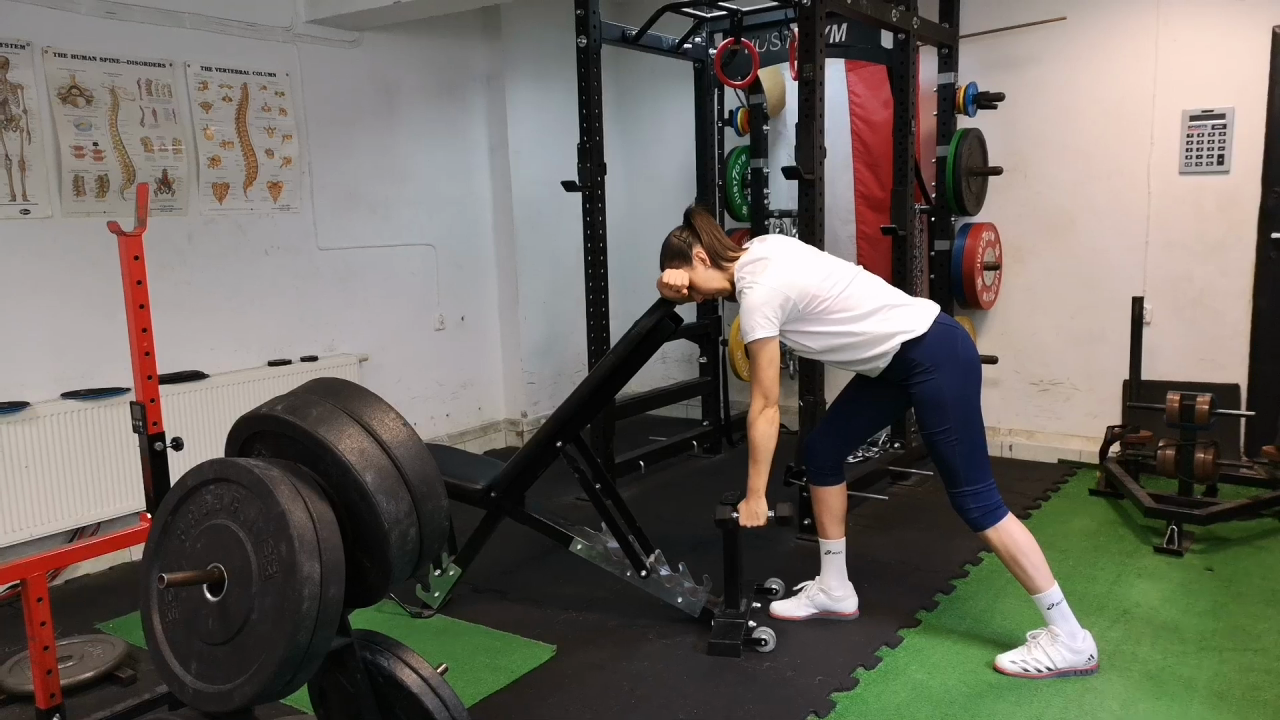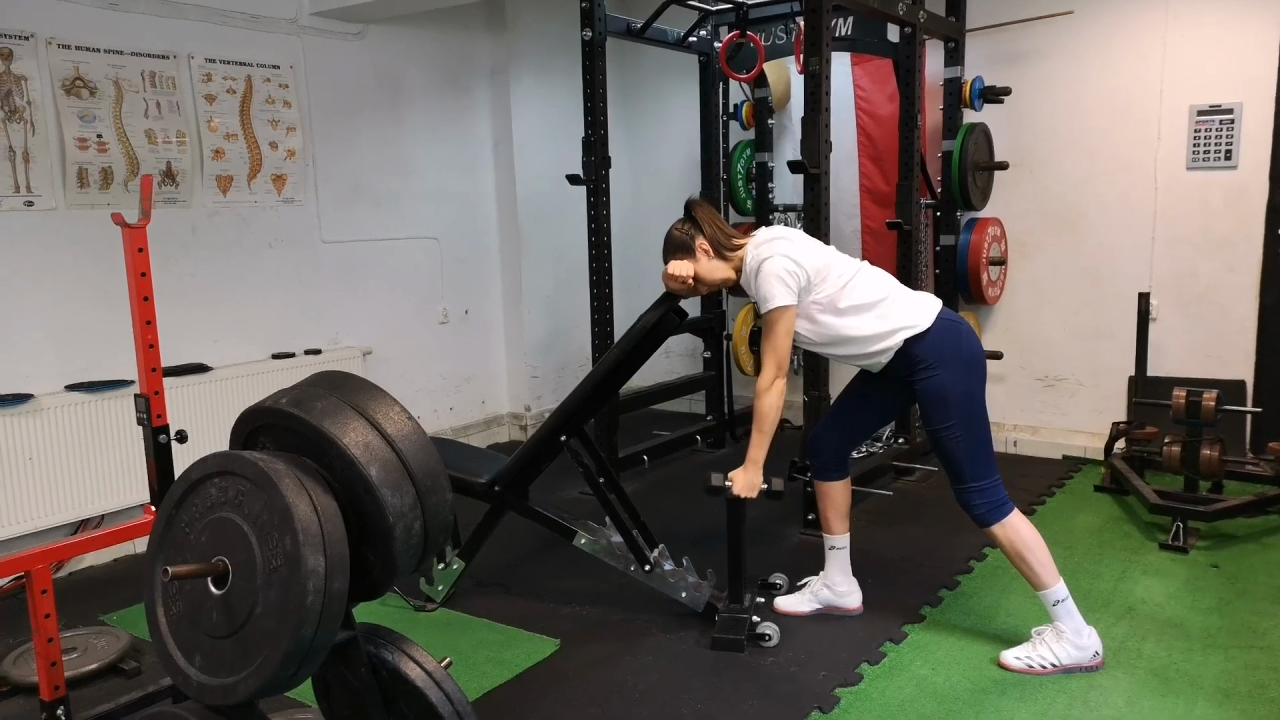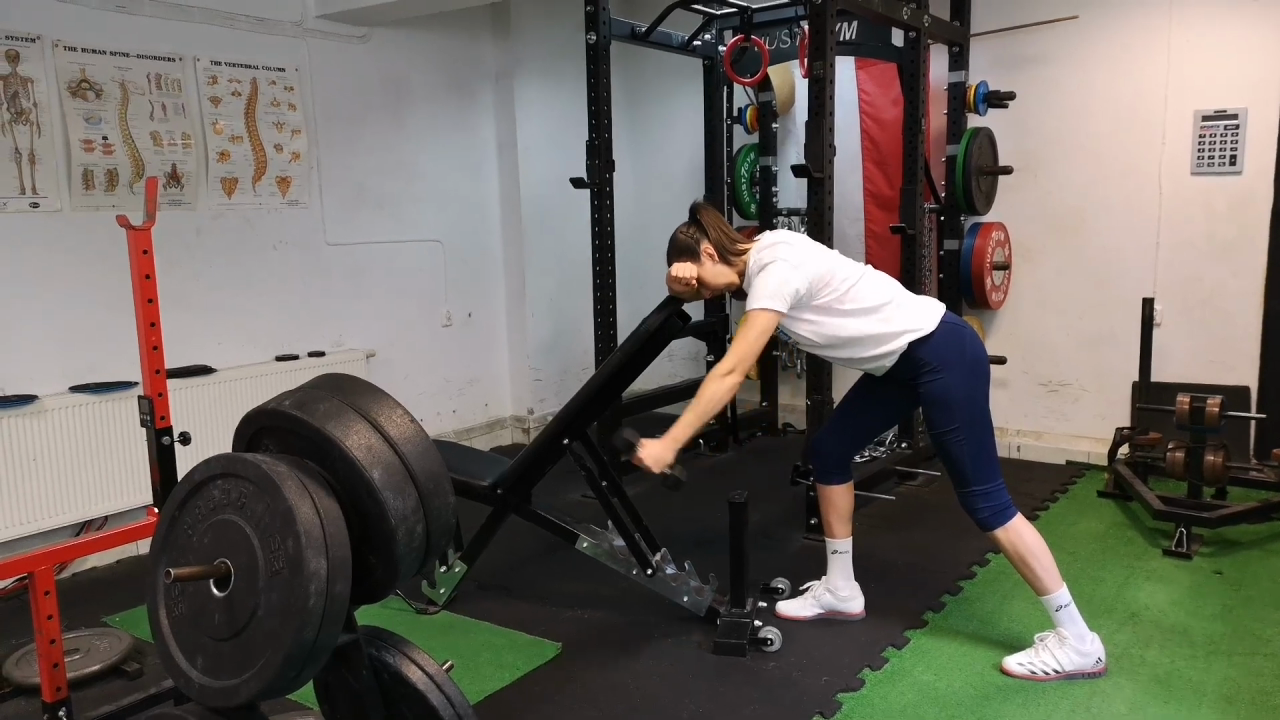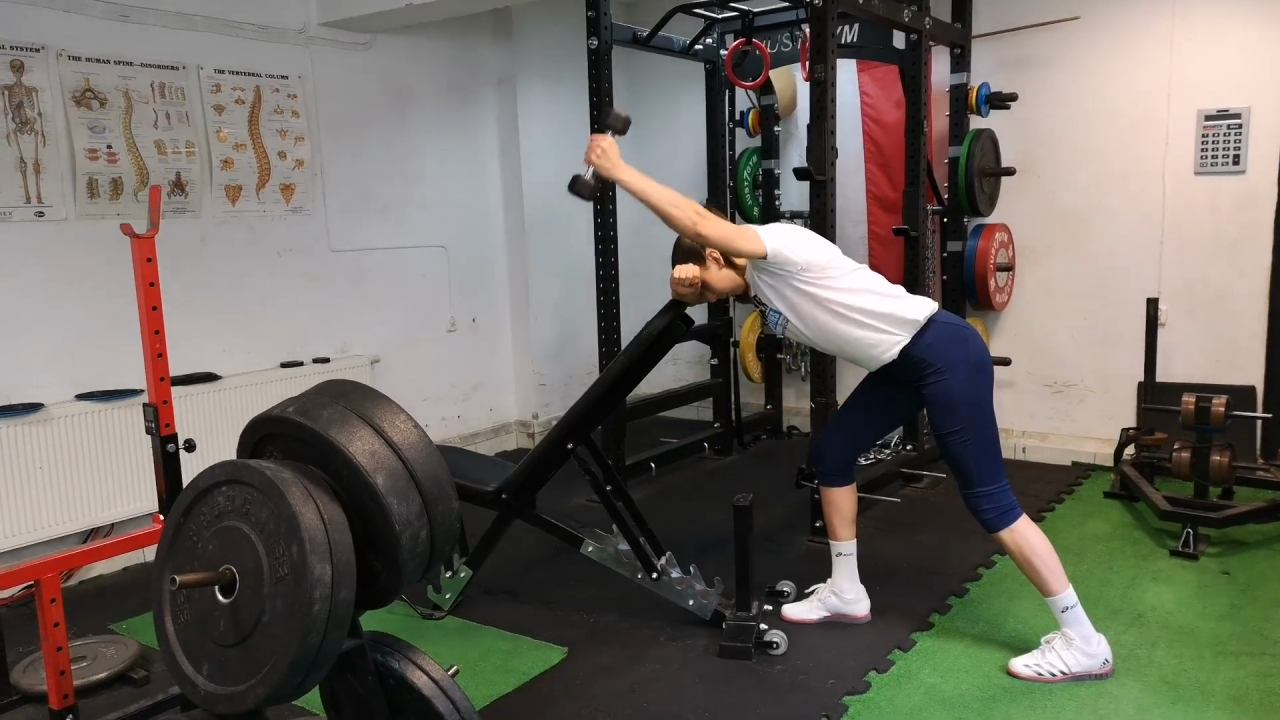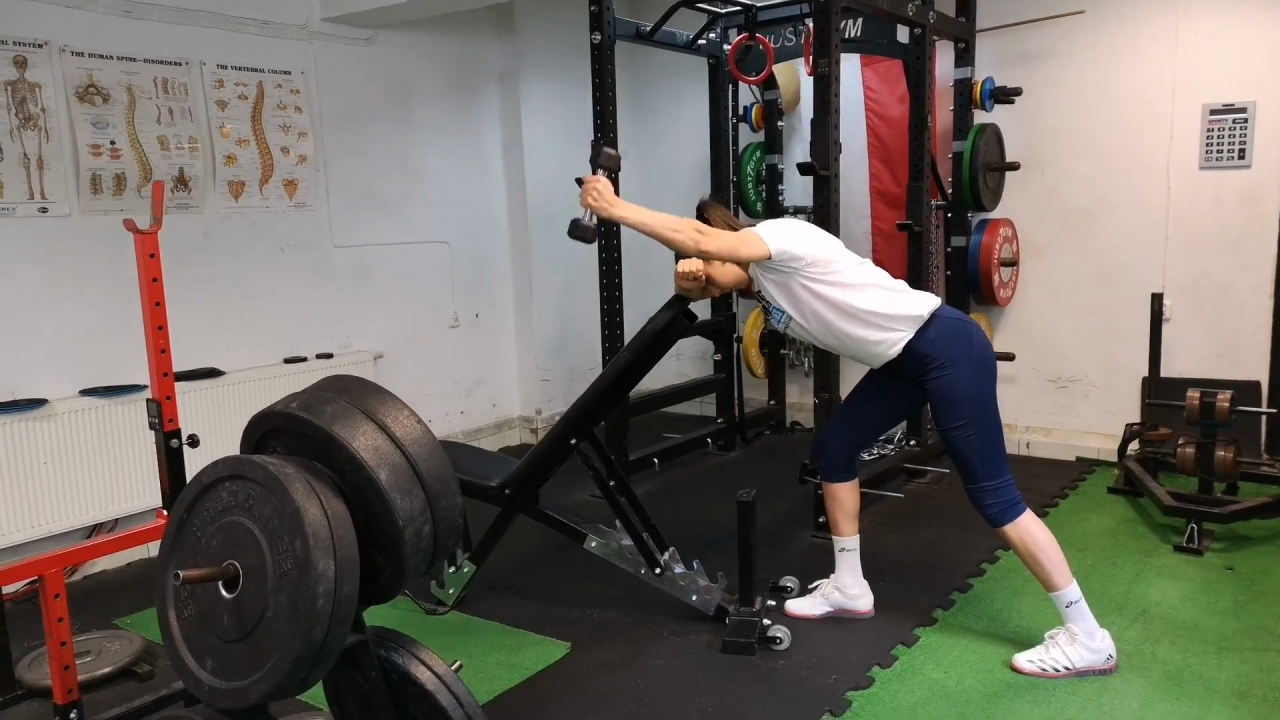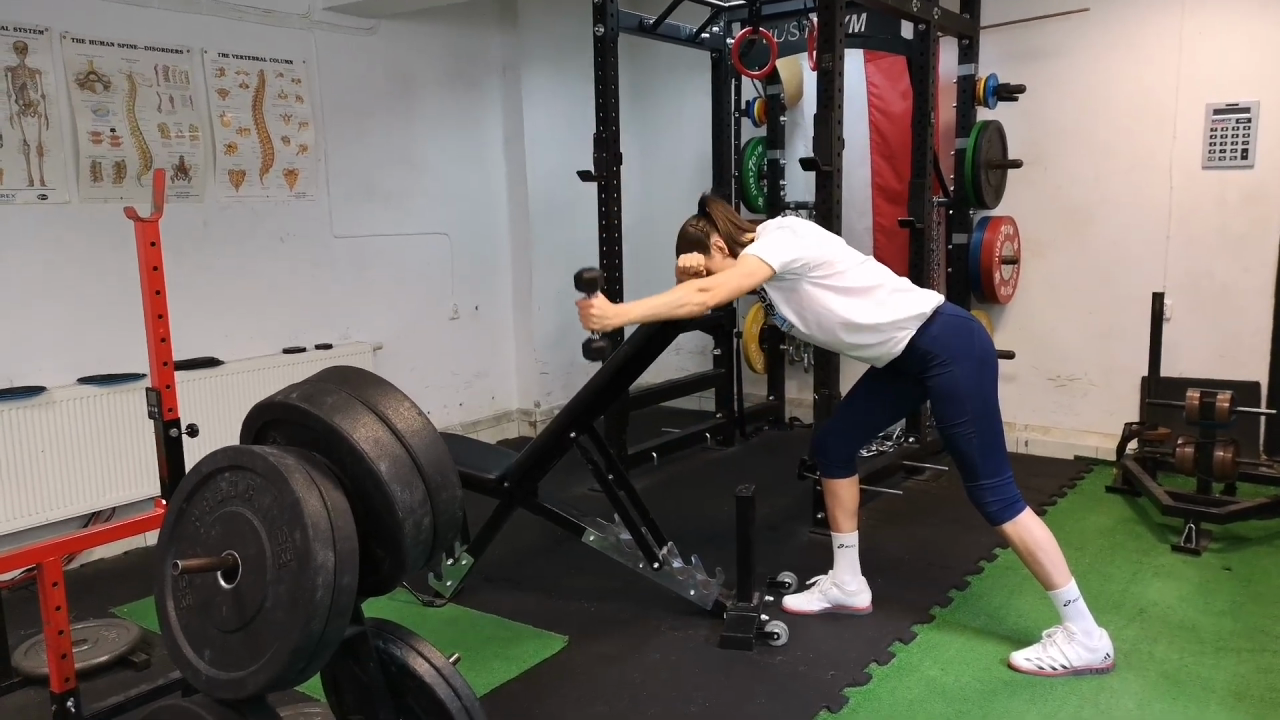
dt=0.7s
person 1, frame 1
left shoulder: (758, 291)
right shoulder: (754, 255)
left elbow: (765, 406)
left wrist: (755, 495)
right wrist: (677, 285)
left hip: (935, 354)
right hip: (897, 357)
left knee: (974, 498)
right knee: (822, 451)
left ankle: (1069, 639)
right ankle: (834, 590)
person 1, frame 2
left shoulder: (771, 265)
right shoulder: (755, 251)
left elbow: (774, 376)
left wrist: (753, 466)
right wrist: (680, 278)
left hip: (937, 349)
right hip: (898, 354)
left knee: (979, 493)
right knee: (826, 447)
left ankle: (1074, 636)
right ankle: (838, 585)
person 1, frame 3
left shoulder: (775, 268)
right shoulder: (760, 255)
left elbow: (733, 370)
left wrist: (670, 443)
right wrist: (681, 280)
left hip: (942, 355)
right hip: (903, 360)
left knee: (984, 499)
right knee: (829, 450)
left ankle: (1079, 642)
right ankle: (840, 590)
person 1, frame 4
left shoulder: (778, 246)
right shoulder: (759, 282)
left elbow: (701, 226)
left wrist: (617, 171)
right wrist: (686, 284)
left hip: (943, 354)
right hip: (904, 363)
left knee: (988, 500)
right knee: (832, 453)
left ankle: (1083, 641)
right ankle: (846, 591)
person 1, frame 5
left shoulder: (780, 236)
right shoulder: (761, 278)
left elbow: (700, 239)
left wrist: (616, 208)
right wrist: (690, 276)
left hip: (947, 348)
right hip: (904, 360)
left knee: (993, 495)
right knee: (833, 449)
left ankle: (1087, 639)
right ankle: (849, 589)
person 1, frame 6
left shoulder: (779, 241)
right shoulder: (763, 261)
left elbow: (709, 296)
left wrist: (618, 314)
right wrist: (690, 273)
left hip: (947, 345)
right hip: (905, 356)
left knee: (992, 492)
right knee: (832, 446)
left ankle: (1085, 638)
right ankle: (847, 584)
